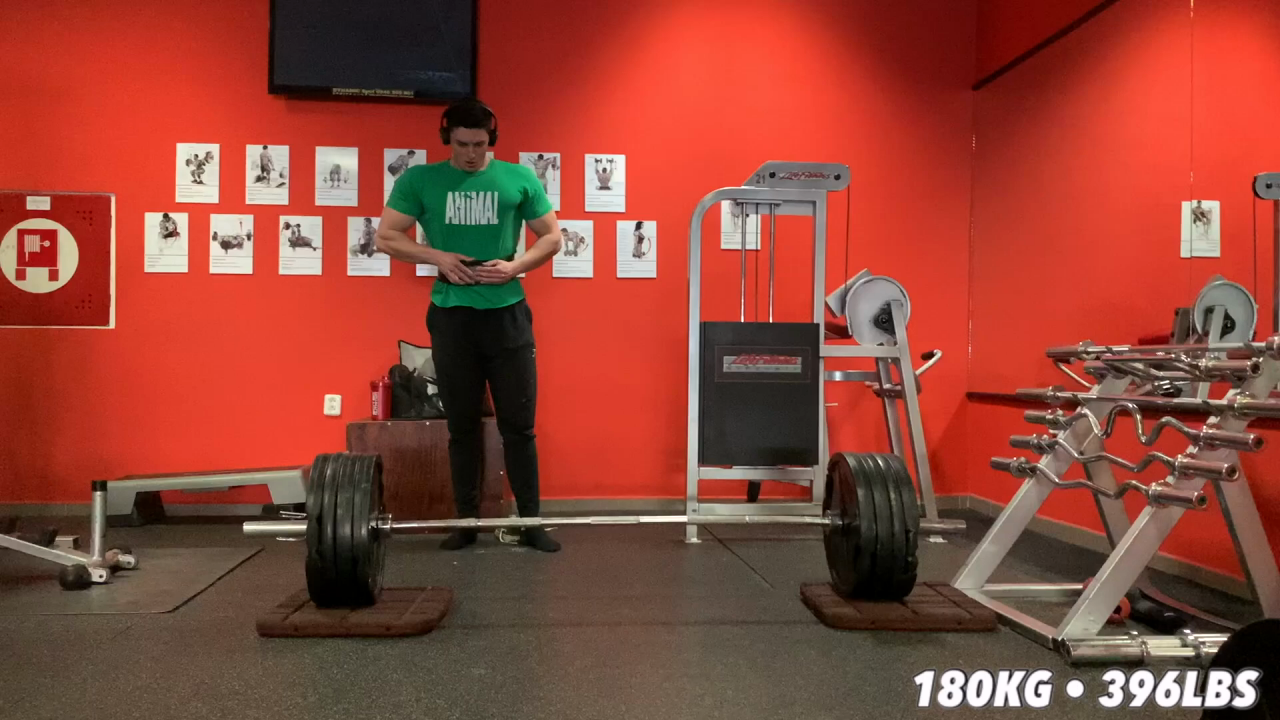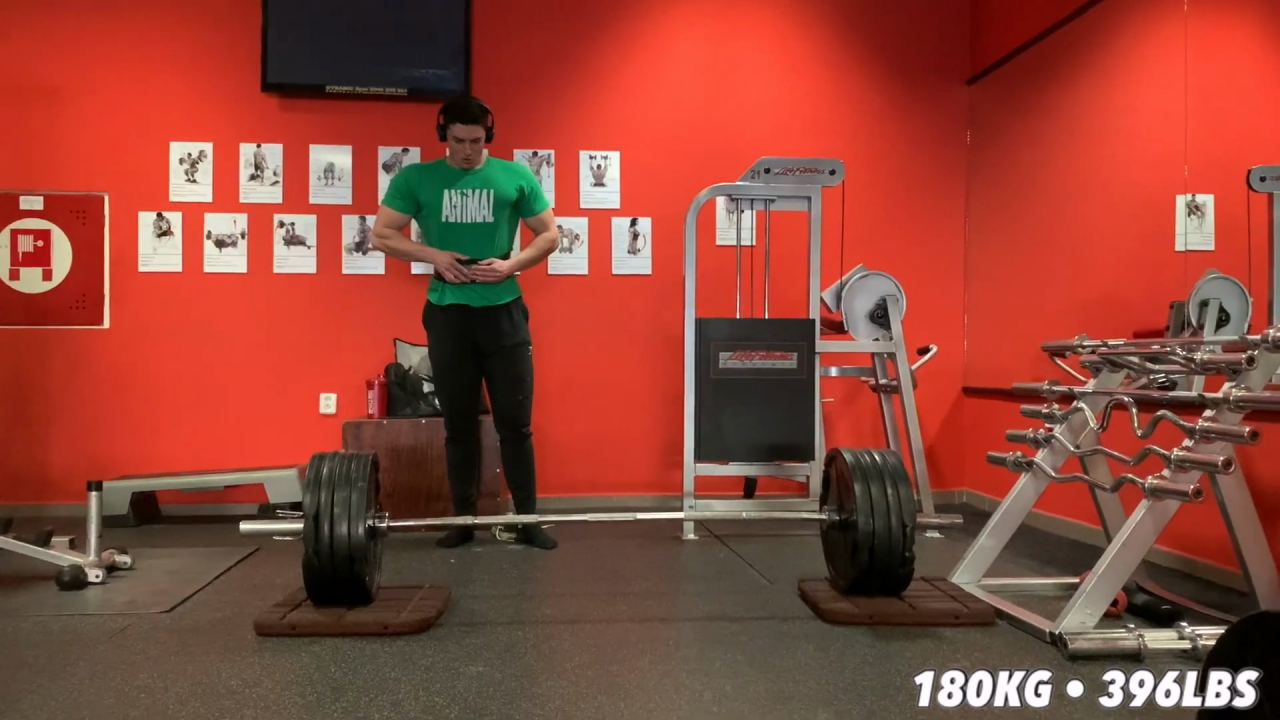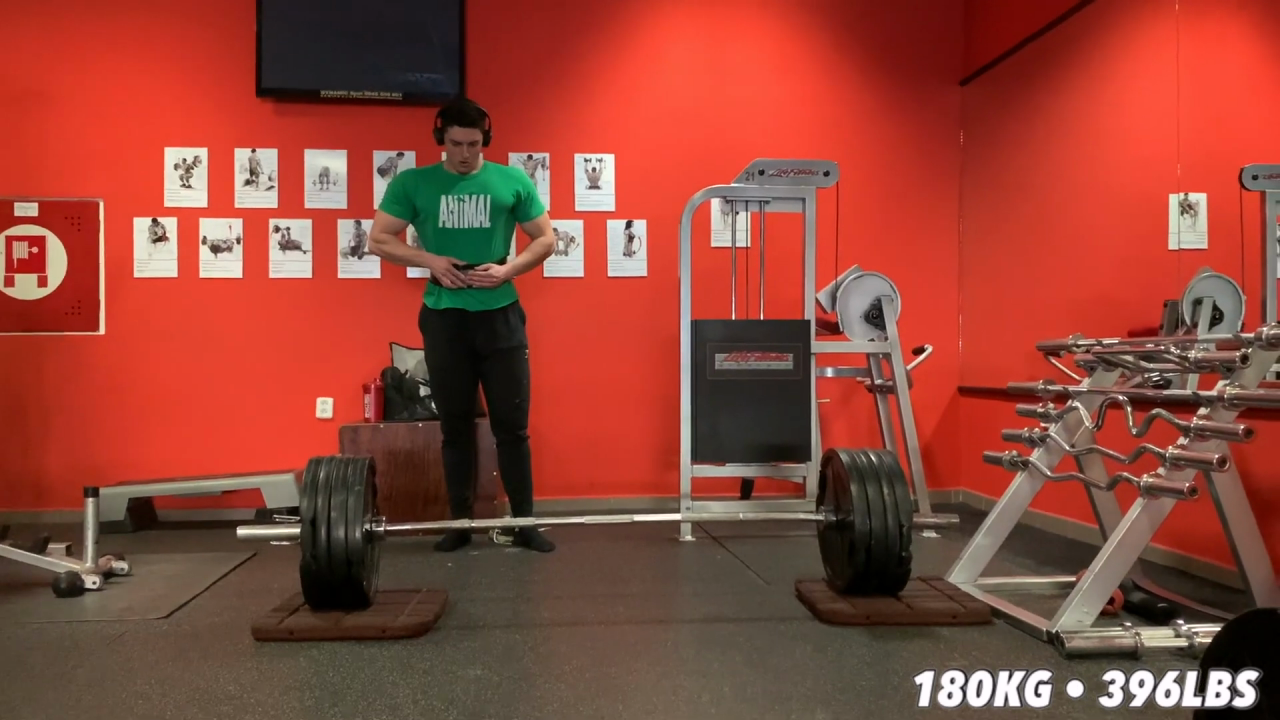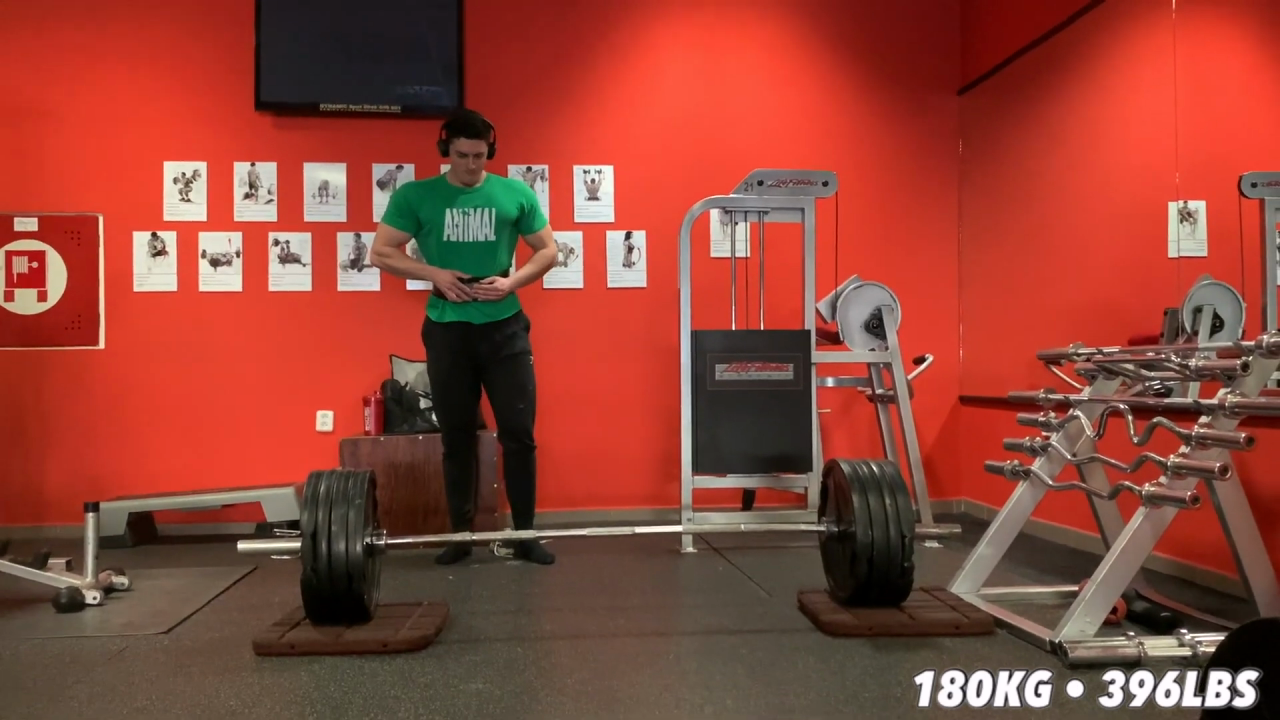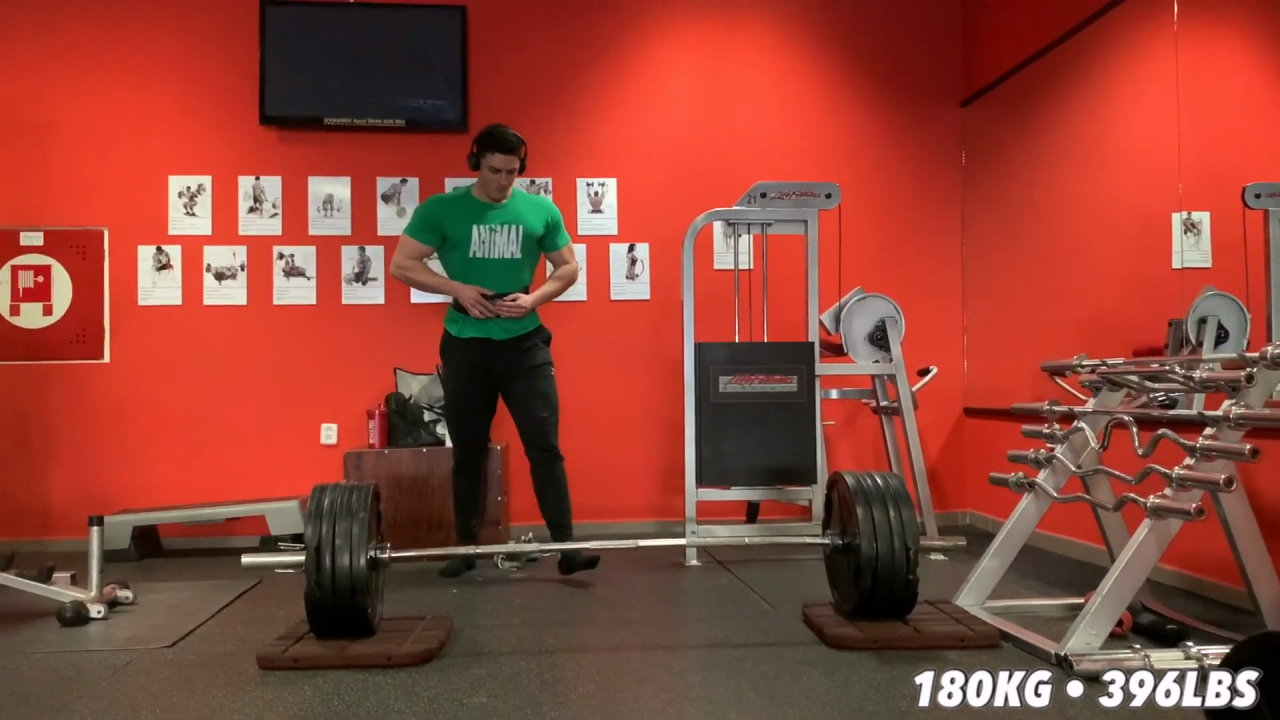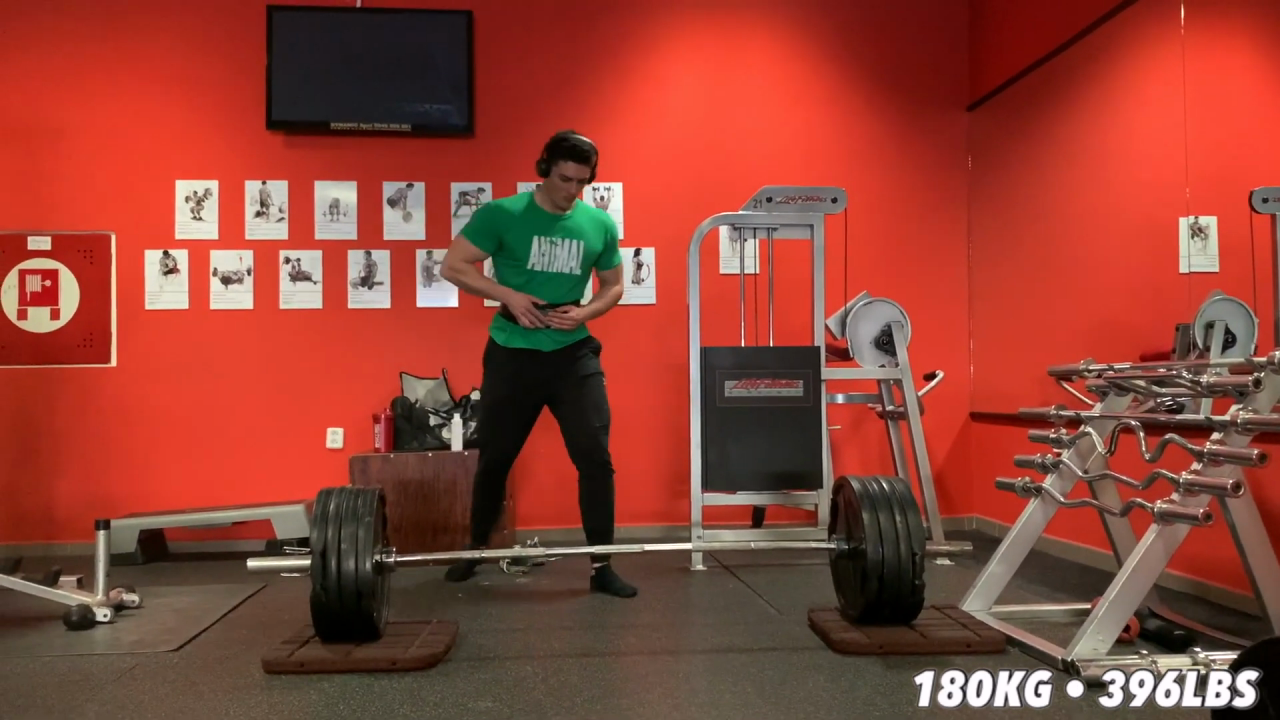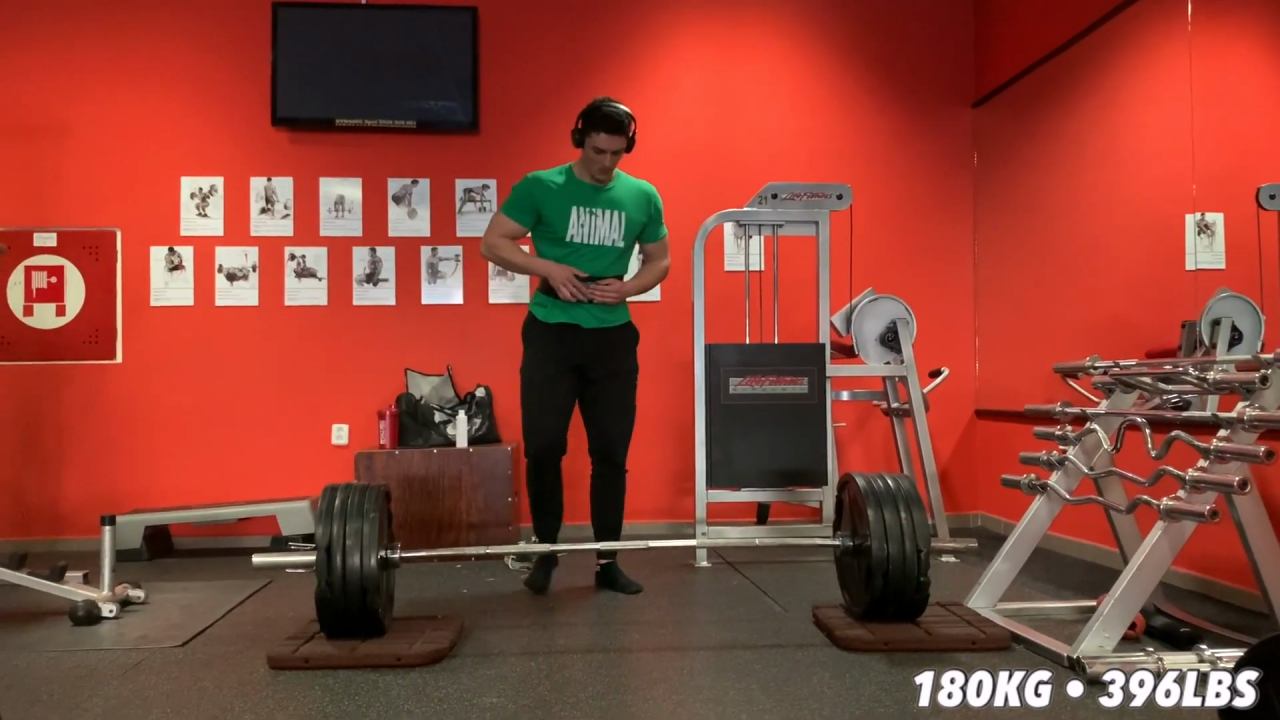
dt=0.3s
person 1, frame 1
left shoulder: (520, 179)
right shoulder: (420, 180)
left elbow: (552, 237)
right elbow: (385, 236)
left wrist: (516, 265)
right wrist: (437, 256)
left hip: (506, 312)
right hip: (451, 315)
left knee: (518, 424)
right knee: (462, 424)
left ankle: (530, 521)
right ankle: (466, 520)
person 1, frame 2
left shoulder: (516, 177)
right shoulder: (416, 178)
left elbow: (549, 235)
right elbow: (381, 234)
left wrist: (511, 264)
right wrist: (433, 254)
left hip: (503, 310)
right hip: (447, 312)
left knee: (515, 421)
right knee: (458, 423)
left ankle: (527, 518)
right ankle: (463, 518)
person 1, frame 3
left shoulder: (513, 181)
right shoulder: (413, 183)
left elbow: (545, 239)
right elbow: (379, 240)
left wrist: (508, 269)
right wrist: (430, 259)
left hip: (500, 315)
right hip: (444, 316)
left knee: (512, 425)
right knee: (455, 426)
left ankle: (524, 521)
right ankle: (460, 521)
person 1, frame 4
left shoulder: (516, 194)
right shoulder: (416, 196)
left elbow: (548, 250)
right elbow: (381, 253)
left wrist: (512, 280)
right wrist: (434, 273)
left hip: (504, 326)
right hip: (447, 329)
left knee: (518, 433)
right knee: (456, 438)
left ankle: (525, 534)
right ankle: (460, 534)
person 1, frame 5
left shoulder: (541, 210)
right shoulder: (441, 209)
left elbow: (567, 268)
right elbow: (401, 265)
left wrist: (534, 298)
right wrist: (458, 289)
left hip: (524, 343)
right hip: (466, 345)
left knee: (545, 445)
right knee: (468, 452)
left ankle: (566, 548)
right ankle: (466, 547)
person 1, frame 6
left shoulder: (599, 224)
right shoulder: (501, 214)
left elbow: (614, 285)
right elbow: (452, 265)
left wrist: (585, 312)
right wrist: (508, 295)
left hip: (573, 355)
right hip: (512, 354)
left knee: (595, 457)
right knee: (494, 460)
left ankle: (601, 566)
right ankle: (475, 549)
person 1, frame 7
left shoulder: (642, 197)
right shoulder: (540, 187)
left elbow: (660, 262)
right elbow: (492, 243)
left wrist: (627, 287)
right wrist: (548, 269)
left hip: (613, 337)
right hip: (552, 332)
left knee: (611, 454)
right knee: (544, 447)
left ankle: (606, 562)
right ankle: (546, 550)
